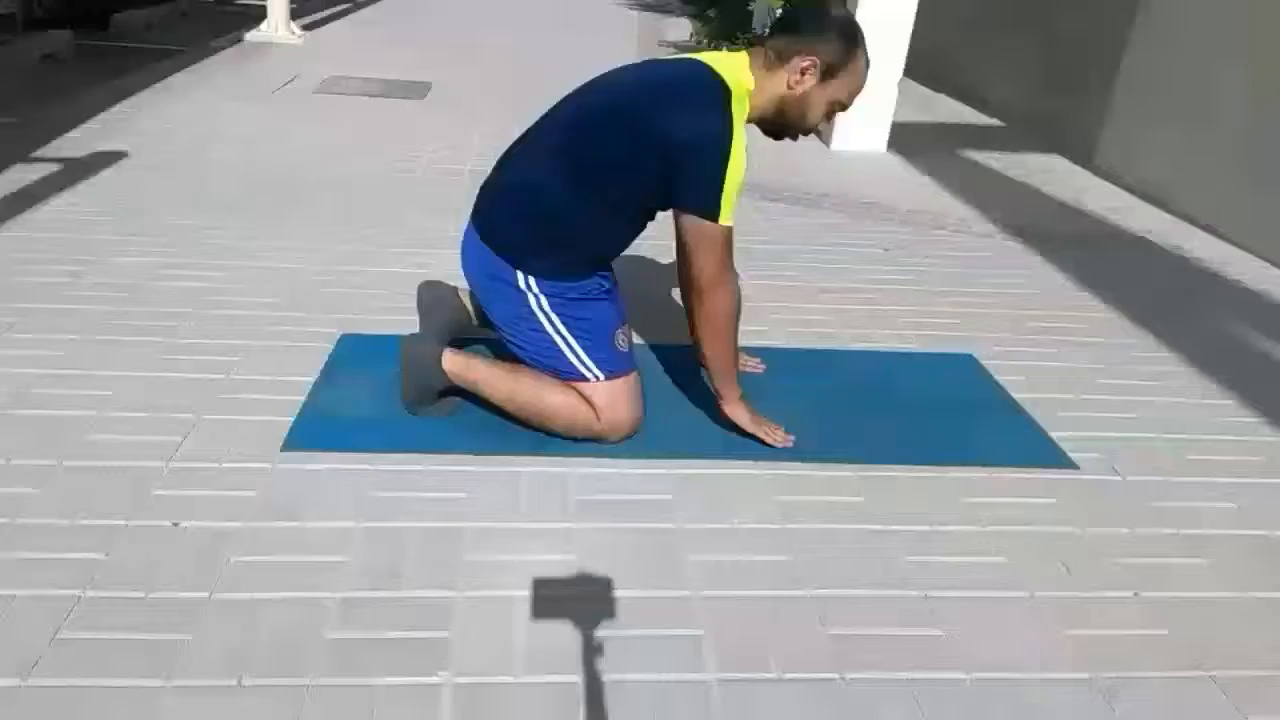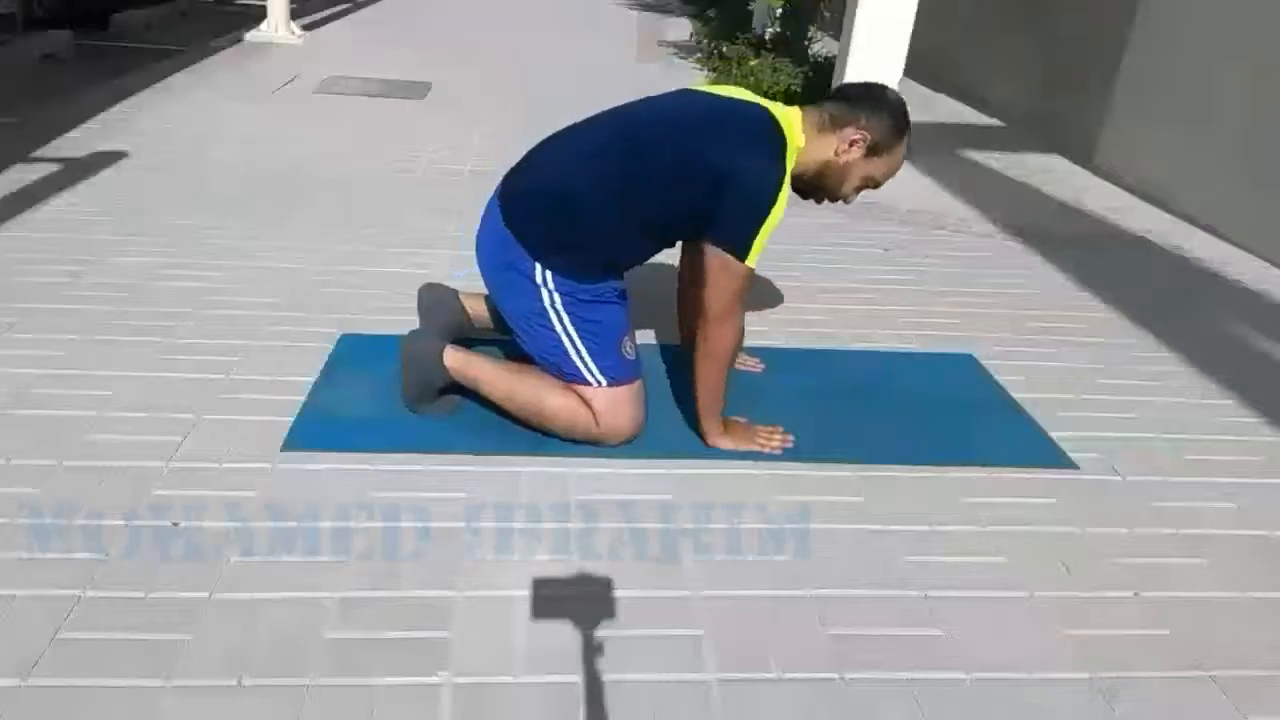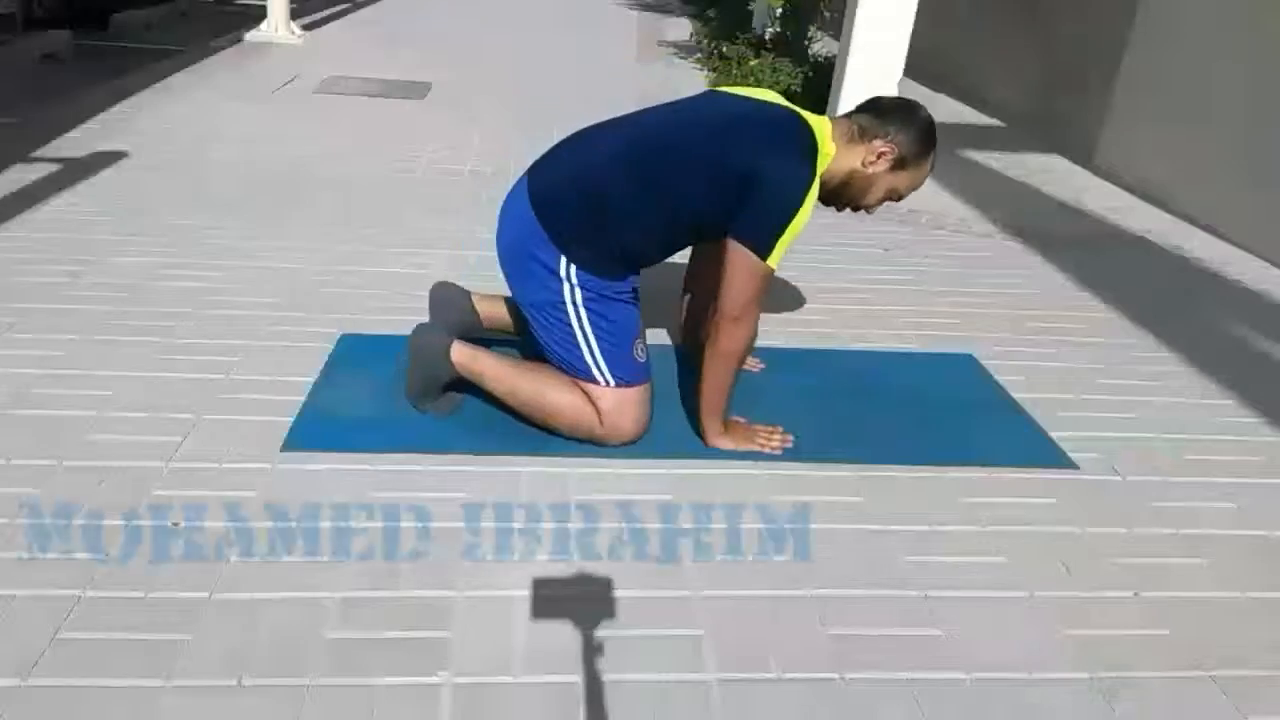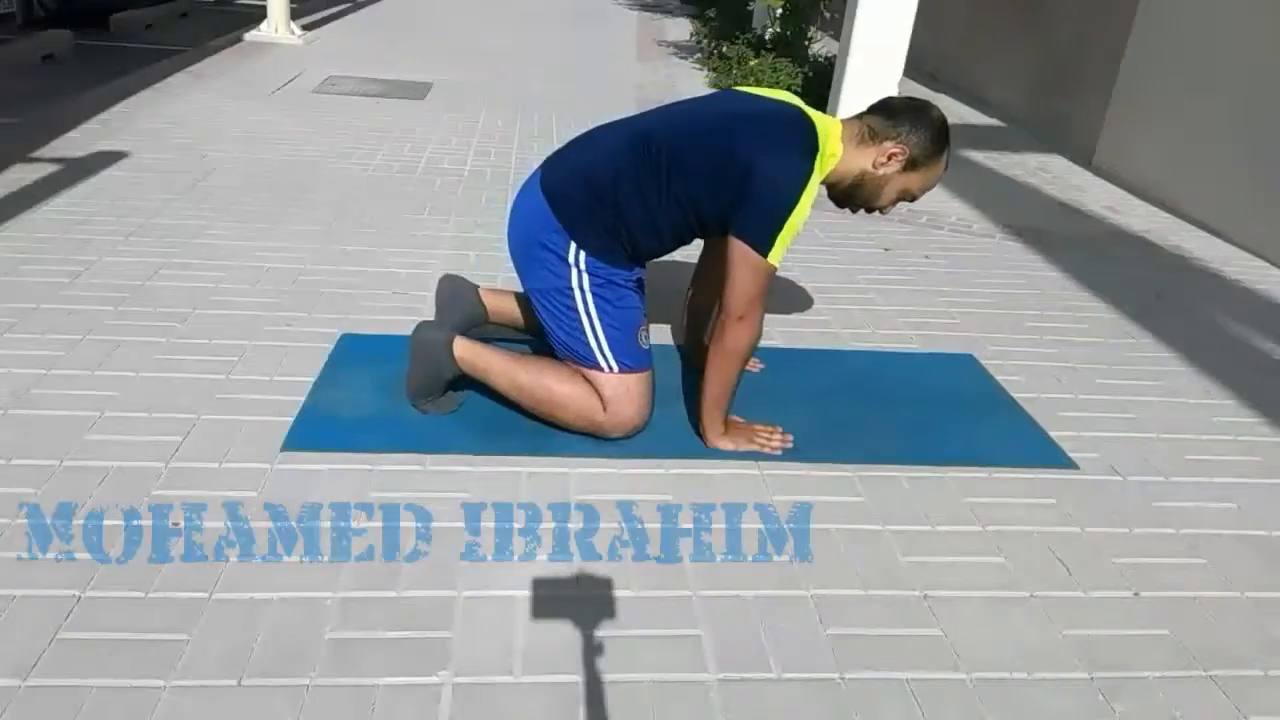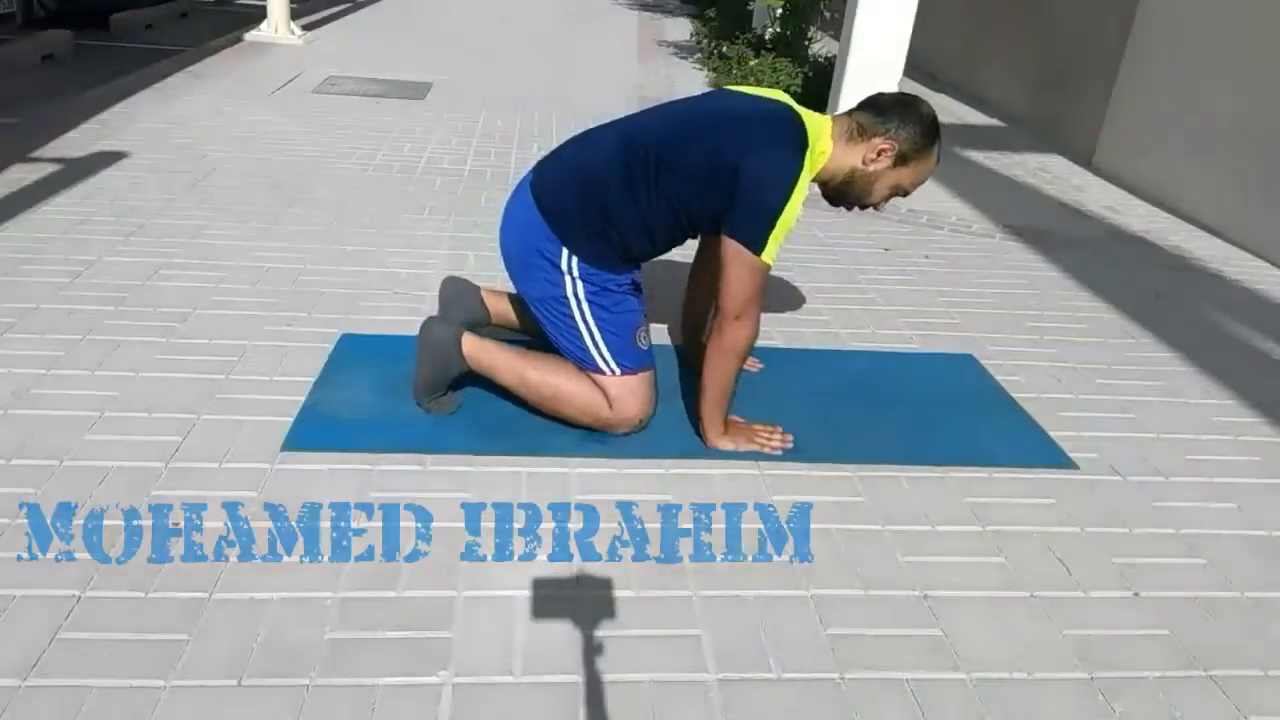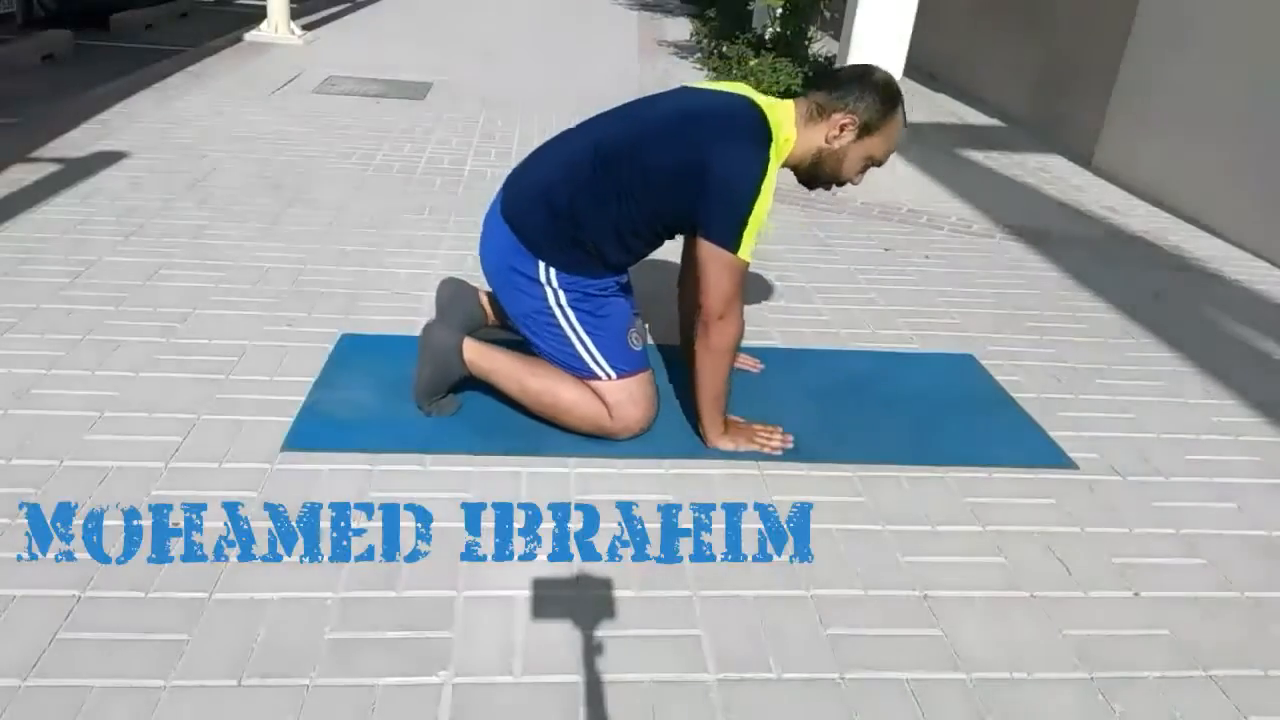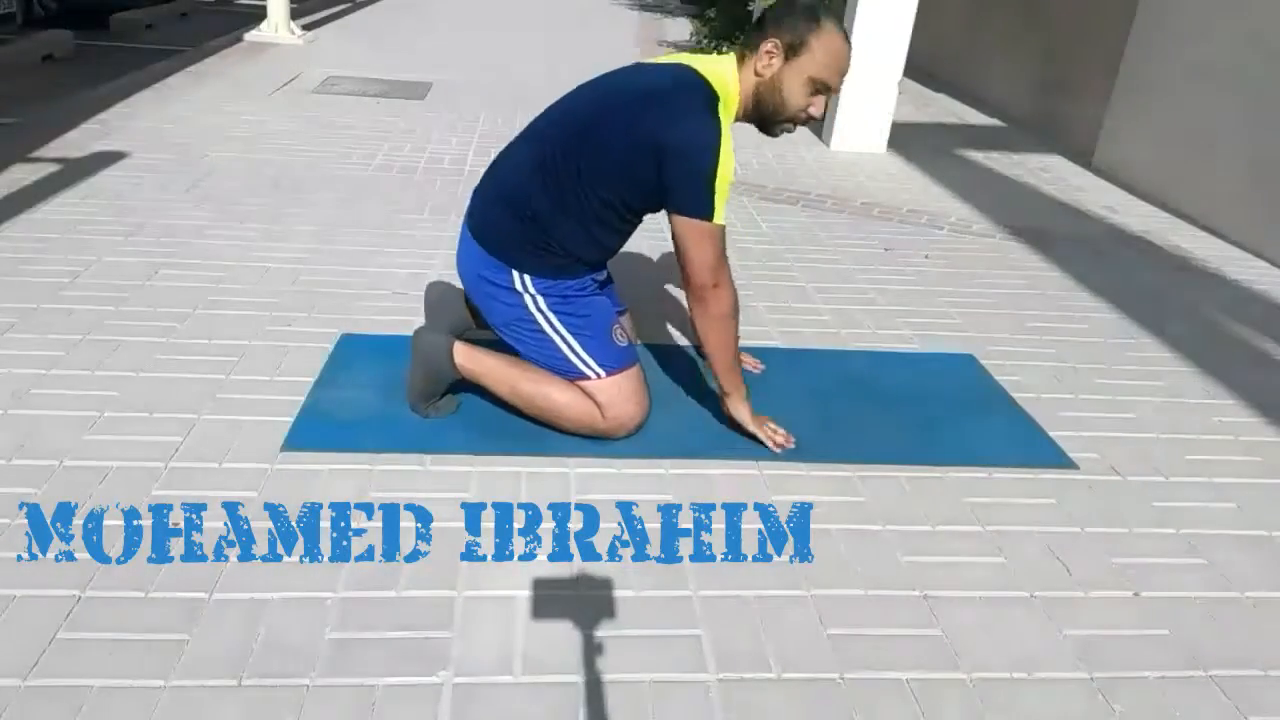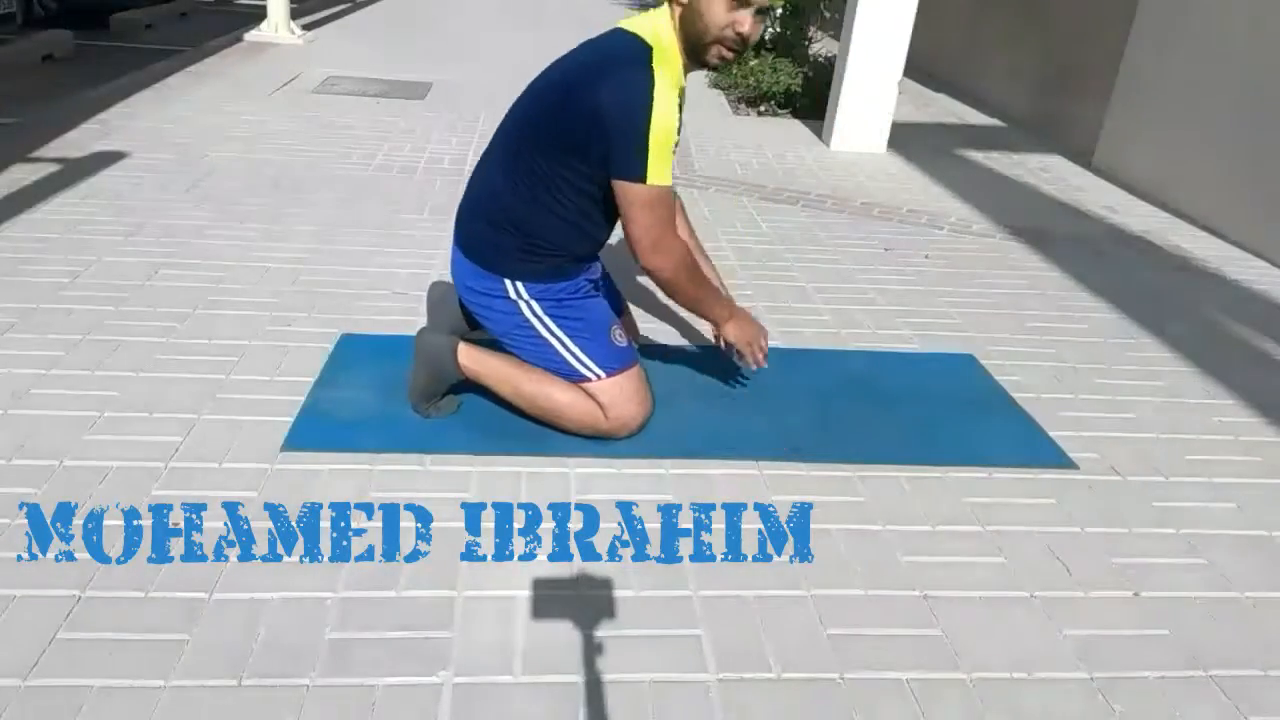
dt=0.2s
person 1, frame 1
left shoulder: (709, 82)
right shoulder: (711, 127)
left elbow: (692, 248)
right elbow: (711, 282)
left wrist: (709, 344)
right wrist: (730, 397)
left hip: (517, 229)
right hip: (526, 259)
right knee: (615, 416)
left ankle: (459, 308)
right ankle: (446, 361)
person 1, frame 2
left shoulder: (753, 122)
right shoulder: (760, 173)
left elbow: (697, 252)
right elbow: (720, 314)
left wrist: (698, 347)
right wrist: (714, 426)
left hip: (527, 215)
right hip: (540, 250)
left knee: (600, 339)
right knee: (615, 418)
left ankle: (458, 310)
right ankle: (448, 359)
person 1, frame 3
left shoulder: (782, 128)
right shoulder: (788, 174)
left elbow: (709, 246)
right elbow: (734, 314)
left wrist: (696, 343)
right wrist: (715, 427)
left hip: (547, 207)
right hip: (562, 242)
right knee: (619, 419)
left ankle: (467, 308)
right ankle: (452, 355)
person 1, frame 4
left shoulder: (791, 127)
right shoulder: (788, 171)
left elbow: (719, 248)
right elbow: (741, 313)
left wrist: (697, 343)
right wrist: (715, 427)
left hip: (558, 206)
right hip: (568, 234)
left knee: (589, 329)
right knee: (621, 410)
left ankle: (474, 302)
right ankle: (455, 350)
person 1, frame 5
left shoulder: (779, 123)
right shoulder: (778, 169)
left elbow: (714, 249)
right elbow: (736, 313)
left wrist: (694, 344)
right wrist: (715, 427)
left hip: (550, 211)
right hip: (560, 241)
left knee: (594, 330)
right knee: (626, 406)
left ankle: (477, 304)
right ankle: (464, 348)
person 1, frame 6
left shoulder: (742, 114)
right shoulder: (745, 160)
left elbow: (699, 257)
right elbow: (718, 311)
left wrist: (695, 347)
right wrist: (714, 426)
left hip: (538, 227)
right hip: (540, 254)
left knee: (628, 350)
right knee: (629, 411)
left ankle: (480, 308)
right ankle: (463, 352)
person 1, frame 7
left shoulder: (693, 81)
right shoulder: (697, 121)
left elbow: (695, 229)
right elbow: (709, 284)
left wrist: (713, 339)
right wrist: (734, 395)
left hip: (533, 242)
right hip: (517, 264)
left knee: (621, 341)
right knee: (623, 409)
left ankle: (482, 310)
right ankle: (457, 355)
person 1, frame 8
left shoulder: (653, 53)
right shoulder: (641, 79)
left elbow: (658, 196)
right elbow: (656, 252)
left wrist: (708, 286)
right wrist: (725, 315)
left hip: (545, 247)
right hip: (512, 269)
left knee: (622, 341)
right knee: (625, 410)
left ankle: (476, 311)
right ankle: (461, 357)
